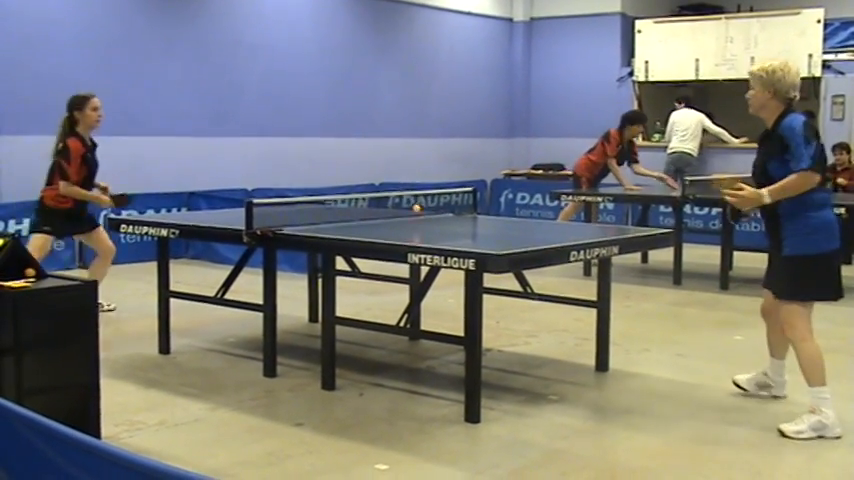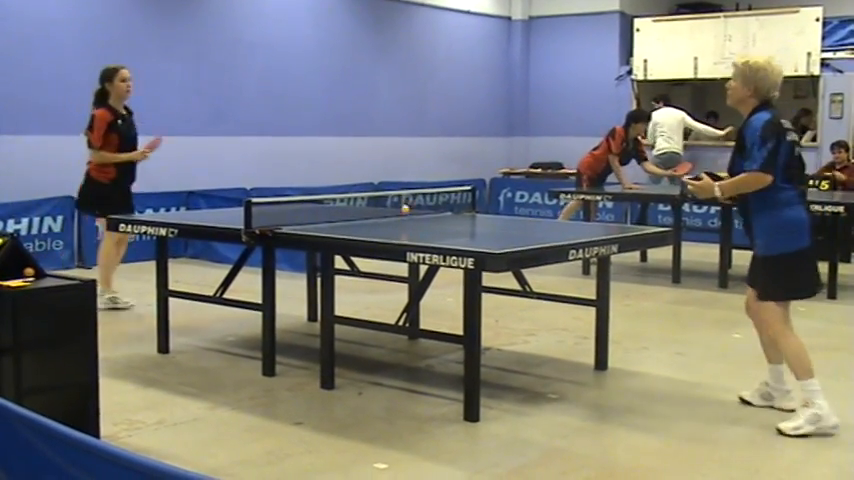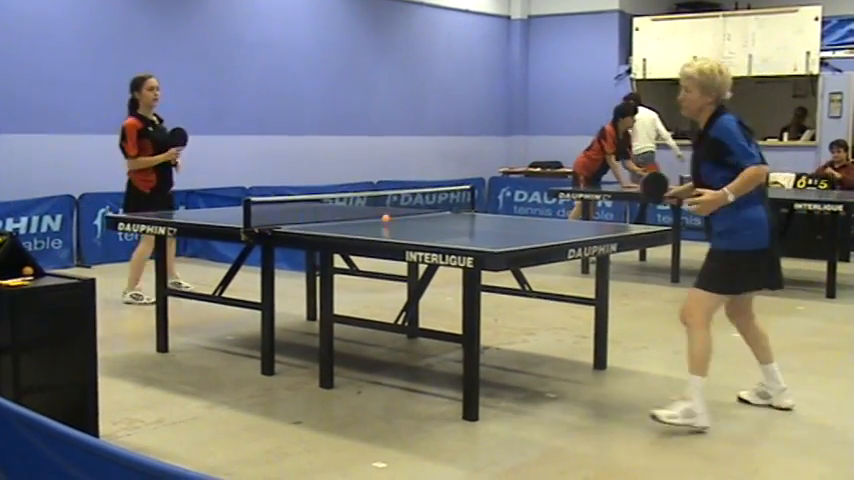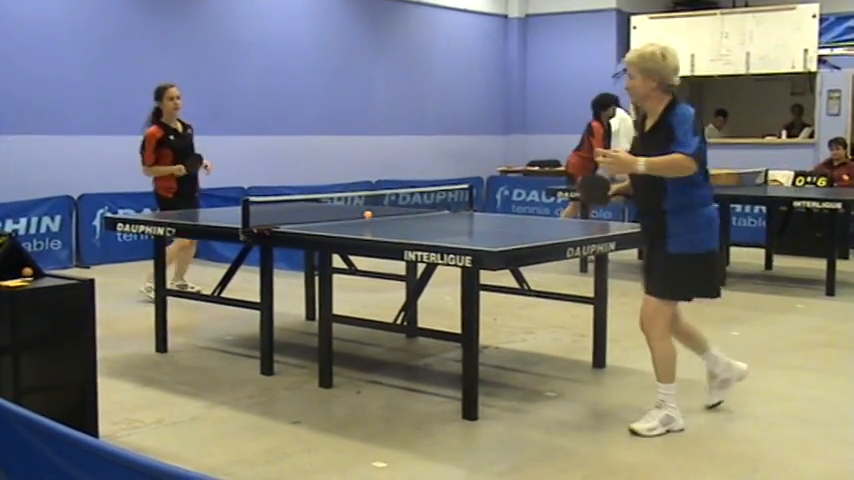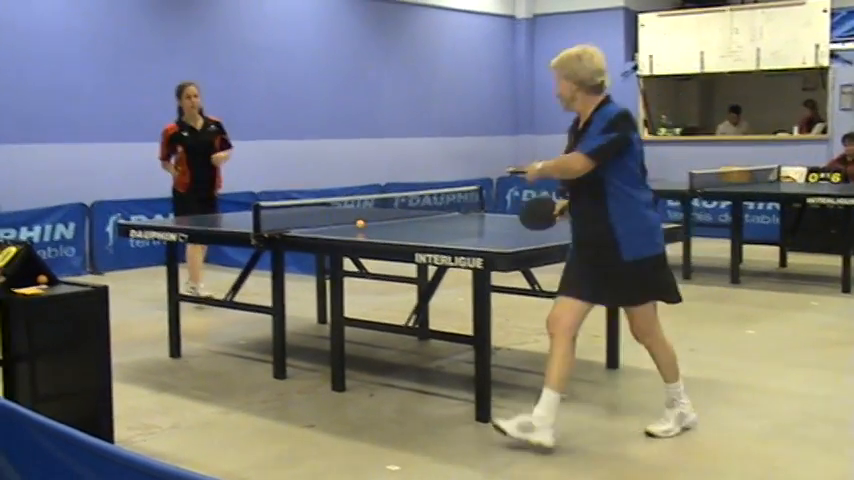
dt=0.3s
person 1, frame 1
left shoulder: (794, 126)
right shoulder: (771, 133)
left elbow: (807, 176)
left wrist: (763, 196)
right wrist: (751, 201)
left hip: (808, 239)
right hip: (789, 239)
left knee: (795, 326)
right knee: (771, 309)
left ankle: (823, 414)
right ankle: (773, 379)
person 1, frame 2
left shoulder: (759, 124)
right shoulder: (764, 124)
left elbow: (761, 177)
left wrist: (717, 189)
right wrist: (727, 187)
left hip: (778, 236)
right hip: (782, 234)
left knee: (775, 325)
right knee: (764, 313)
left ankle: (818, 410)
right ankle: (777, 386)
person 1, frame 3
left shoulder: (726, 127)
right shoulder: (710, 129)
left elbow: (758, 170)
left wrist: (723, 197)
right wrist: (685, 190)
left hip: (740, 236)
right hip: (743, 235)
left knee: (693, 313)
right knee: (739, 313)
left ankle: (693, 404)
right ankle: (775, 387)
person 1, frame 4
left shoulder: (684, 117)
right shoulder: (645, 122)
left elbow: (685, 164)
left wrist: (632, 164)
right wrist: (624, 186)
left hip: (688, 238)
right hip: (660, 237)
left knee: (654, 322)
right knee: (665, 321)
left ankle: (667, 409)
right ankle: (723, 368)
person 1, frame 5
left shoulder: (615, 117)
right shoulder: (580, 124)
left elbow: (579, 164)
left wrist: (539, 170)
right wrist: (567, 203)
left hip: (630, 244)
right hip: (591, 246)
left knee: (645, 331)
right knee: (559, 326)
left ankle: (680, 407)
right ankle: (542, 421)
person 2, frame 1
left shoulder: (88, 144)
right shoulder: (72, 146)
right elbow: (65, 187)
left wrist: (96, 185)
right wrist: (97, 198)
left hip: (75, 210)
right hip: (54, 208)
left knee: (108, 251)
right knee: (31, 259)
person 2, frame 2
left shoulder: (127, 114)
right shoulder: (101, 116)
right elbow: (96, 155)
left wrist: (138, 153)
right wrist: (131, 156)
left hip: (121, 184)
right hip: (102, 184)
left knee: (122, 237)
right knee: (112, 237)
left ankle: (108, 289)
right ankle: (106, 293)
person 2, frame 3
left shoulder: (158, 121)
right shoulder: (132, 125)
right elbow: (133, 163)
left wrist: (172, 159)
right wrist: (165, 156)
left hip: (163, 188)
right hip: (144, 190)
right knee: (150, 239)
left ankle: (171, 279)
right ankle: (130, 290)
person 2, frame 4
left shoulder: (187, 128)
right shoulder: (154, 134)
right elbow: (148, 170)
left wrist: (203, 163)
right wrist: (171, 170)
left hip: (190, 191)
right hip: (169, 194)
left knee: (192, 238)
right knee: (182, 239)
left ankle: (178, 280)
right ankle: (151, 281)
person 2, frame 5
left shoulder: (215, 125)
right shoulder: (172, 131)
left elbow: (227, 150)
right elbow: (164, 161)
left wrist: (222, 156)
right wrist: (172, 169)
left hip: (209, 189)
right hip: (186, 191)
left ankle: (192, 283)
right ankle: (197, 287)
